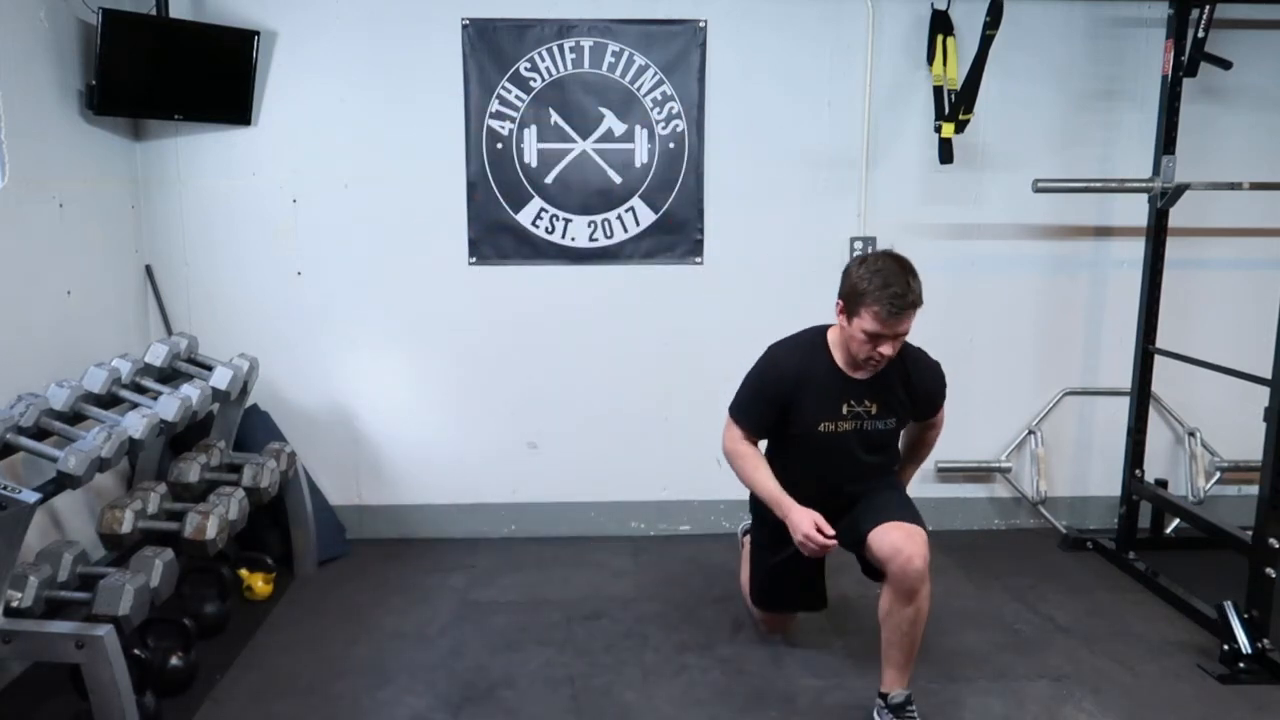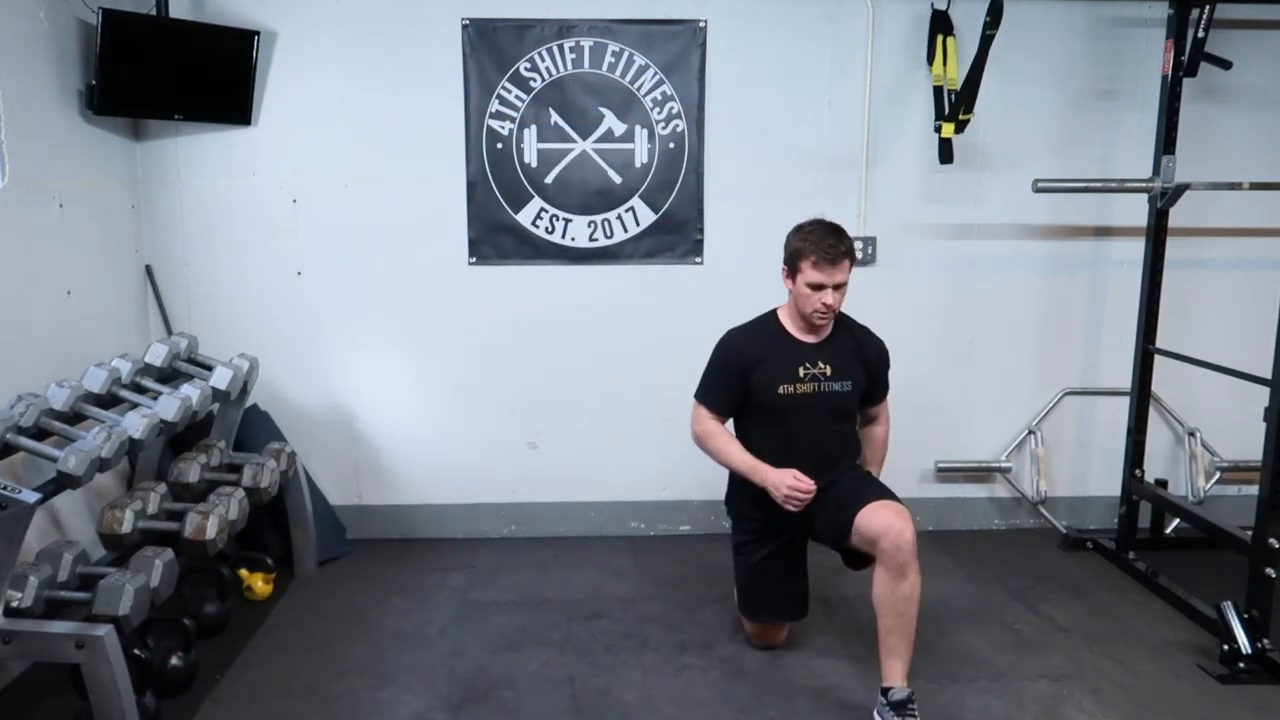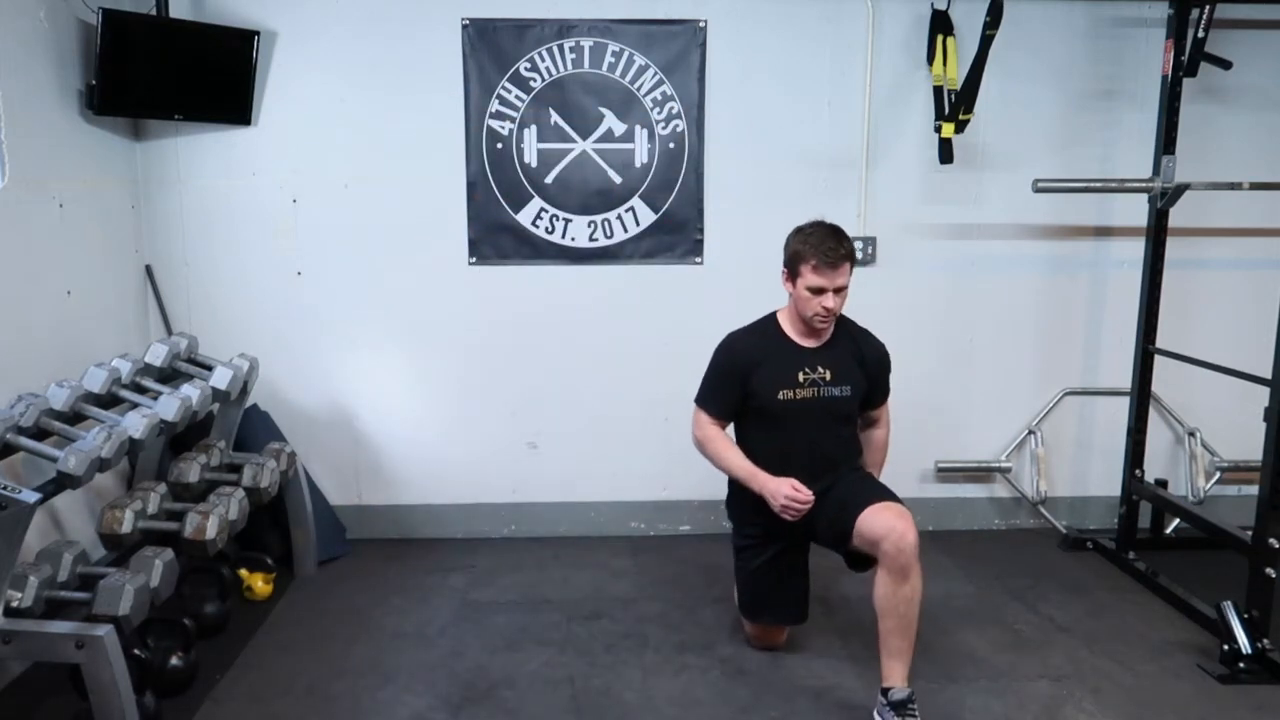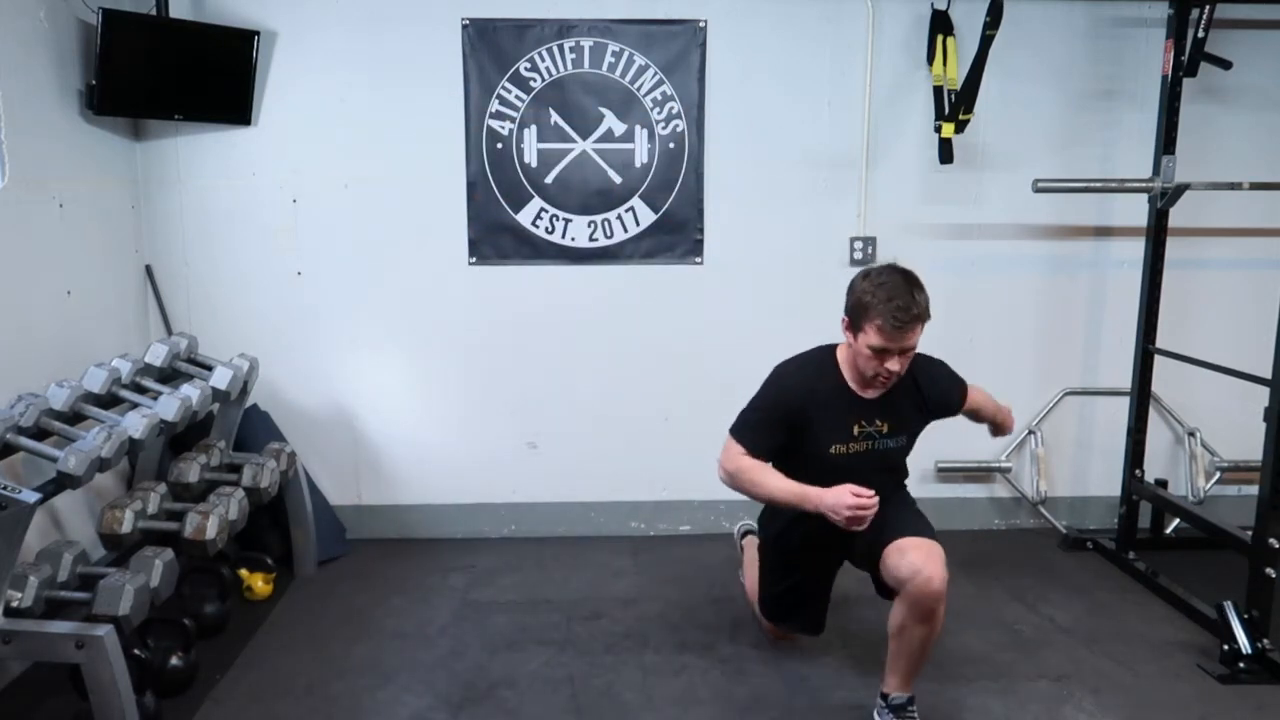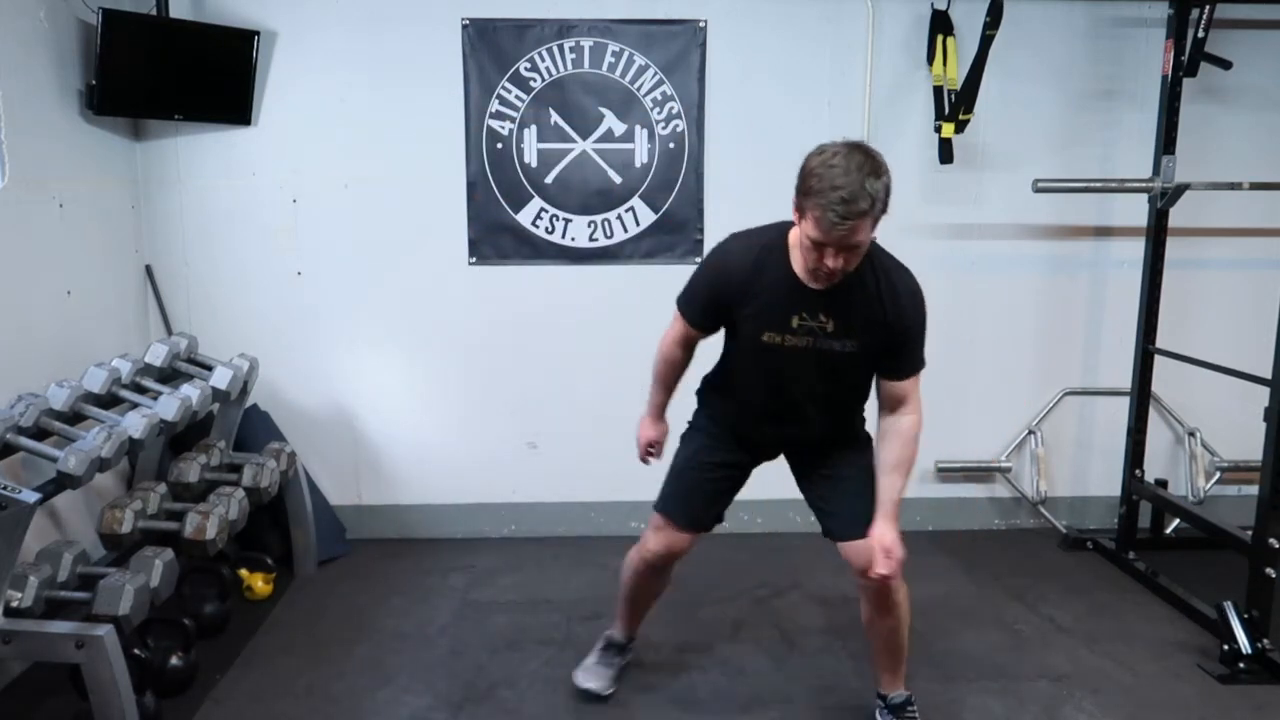
dt=0.5s
person 1, frame 1
left shoulder: (920, 374)
right shoulder: (786, 364)
right elbow: (737, 441)
left wrist: (899, 480)
right wrist: (789, 514)
left hip: (869, 493)
right hip: (792, 503)
left knee: (910, 558)
right knee: (771, 619)
right ankle: (755, 539)
person 1, frame 2
left shoulder: (864, 346)
right shoulder: (743, 345)
left elbow: (874, 420)
right elbow: (704, 426)
left wrist: (864, 490)
right wrist: (768, 476)
left hip: (837, 481)
right hip: (763, 497)
left knee: (898, 533)
right knee: (765, 635)
right ankle: (756, 573)
person 1, frame 3
left shoulder: (865, 349)
right shoulder: (743, 349)
right elbow: (705, 429)
left wrist: (865, 496)
right wrist: (766, 485)
left hip: (839, 485)
right hip: (766, 501)
left knee: (900, 536)
right knee: (766, 637)
right ankle: (754, 572)
person 1, frame 4
left shoulder: (927, 380)
right shoulder: (795, 384)
left elbow: (979, 403)
right elbow: (732, 463)
left wrist: (999, 421)
right wrist: (819, 499)
left hip: (879, 505)
right hip: (799, 511)
left knee: (927, 579)
right knee: (780, 628)
right ankle: (753, 545)
person 1, frame 5
left shoulder: (895, 293)
right shoulder: (738, 263)
left elbow: (901, 407)
right elbow: (681, 338)
left wrist: (888, 517)
right wrist: (654, 413)
left hip: (830, 435)
right hip: (730, 419)
left knee: (879, 567)
right knee: (662, 546)
right ankle: (618, 638)
